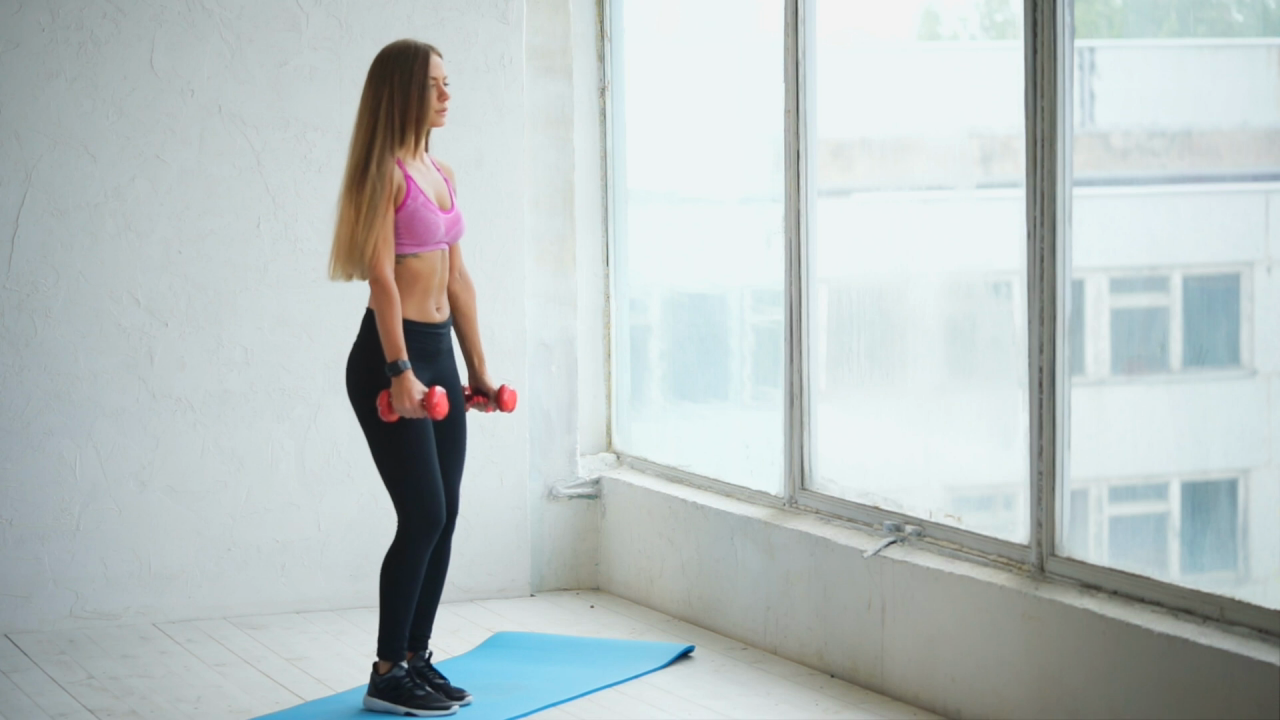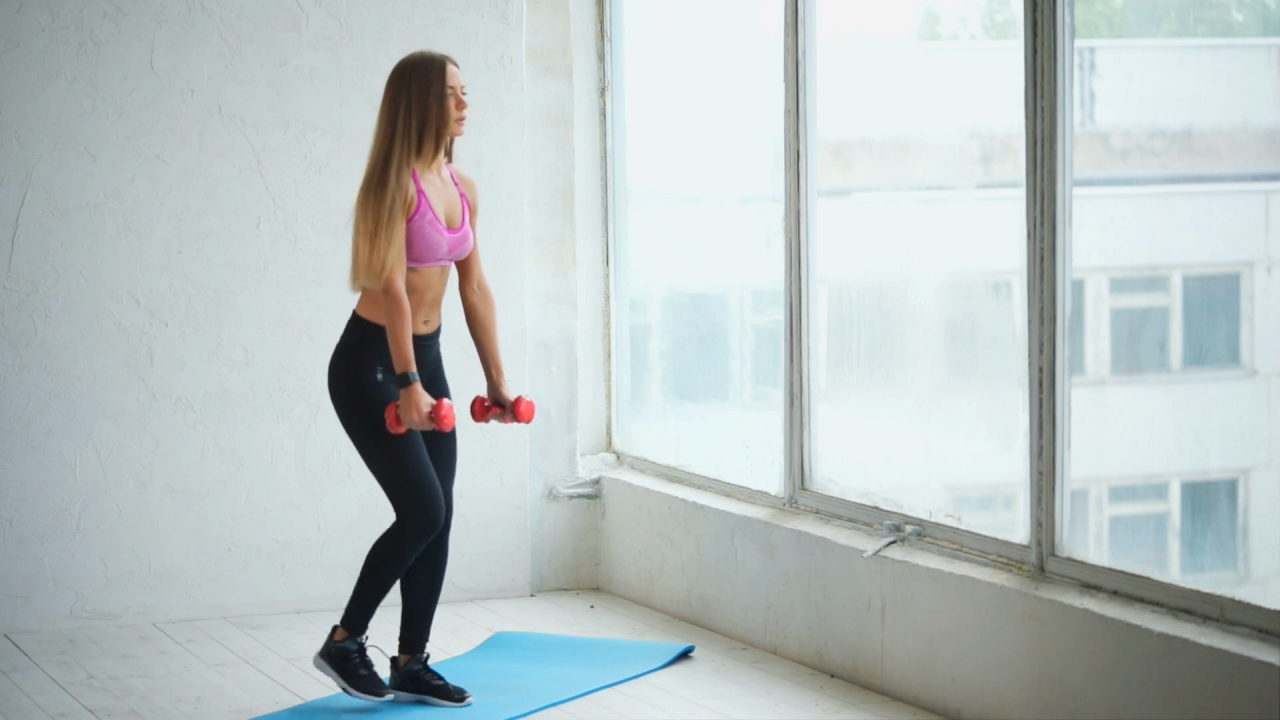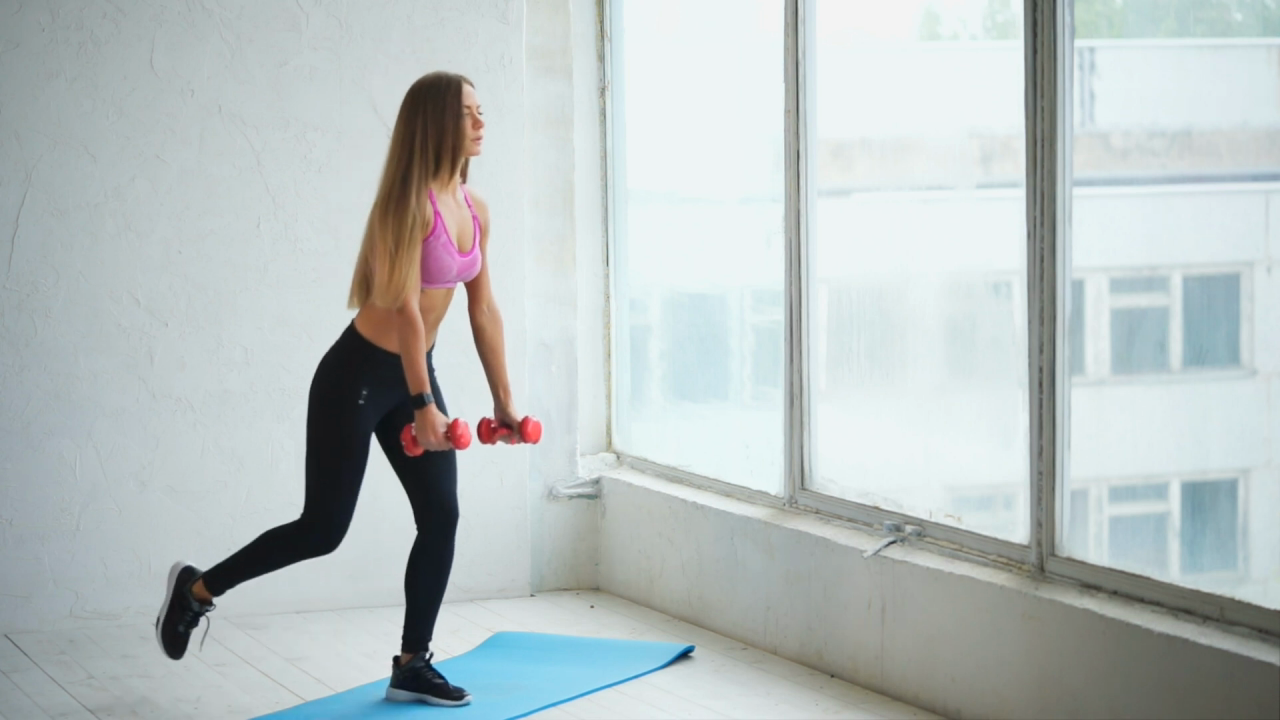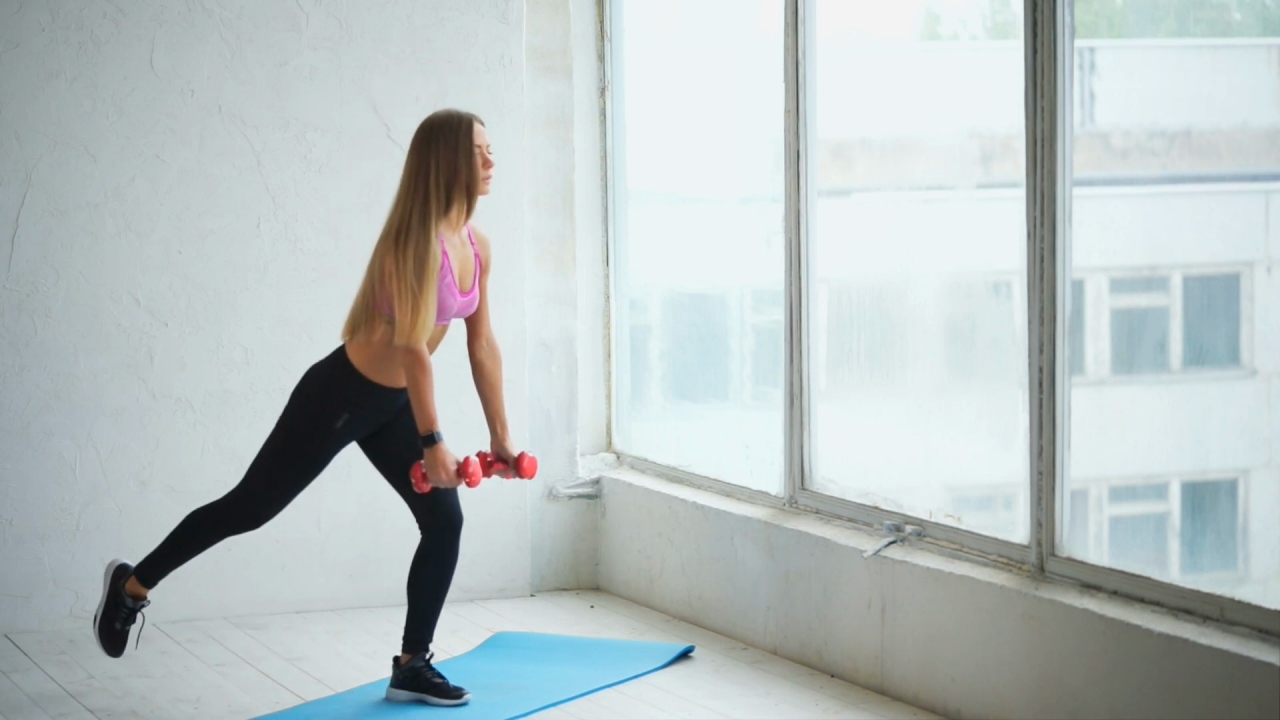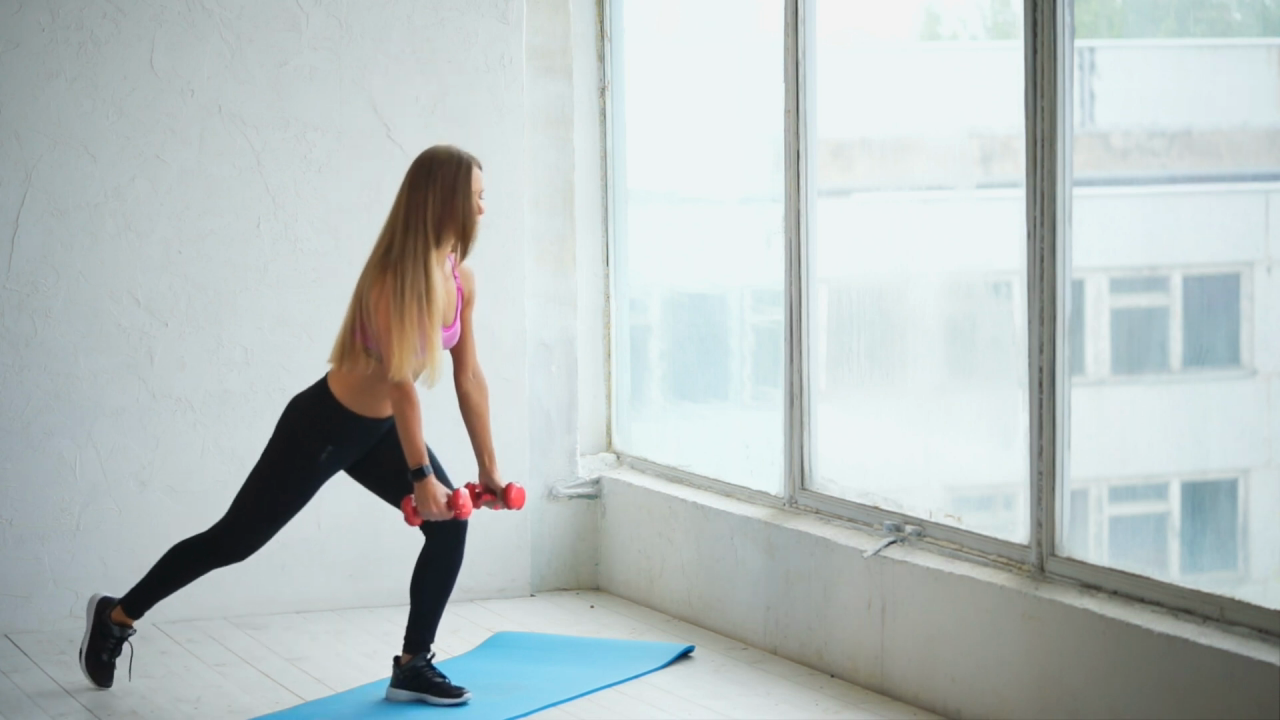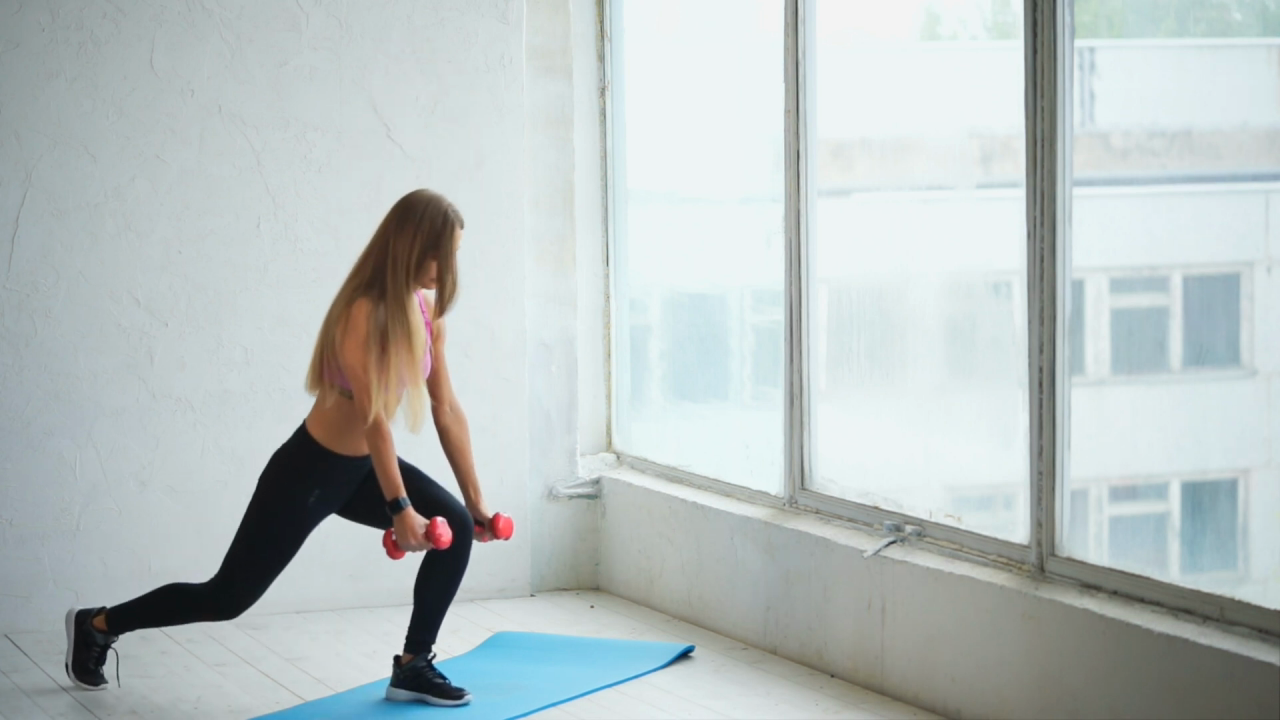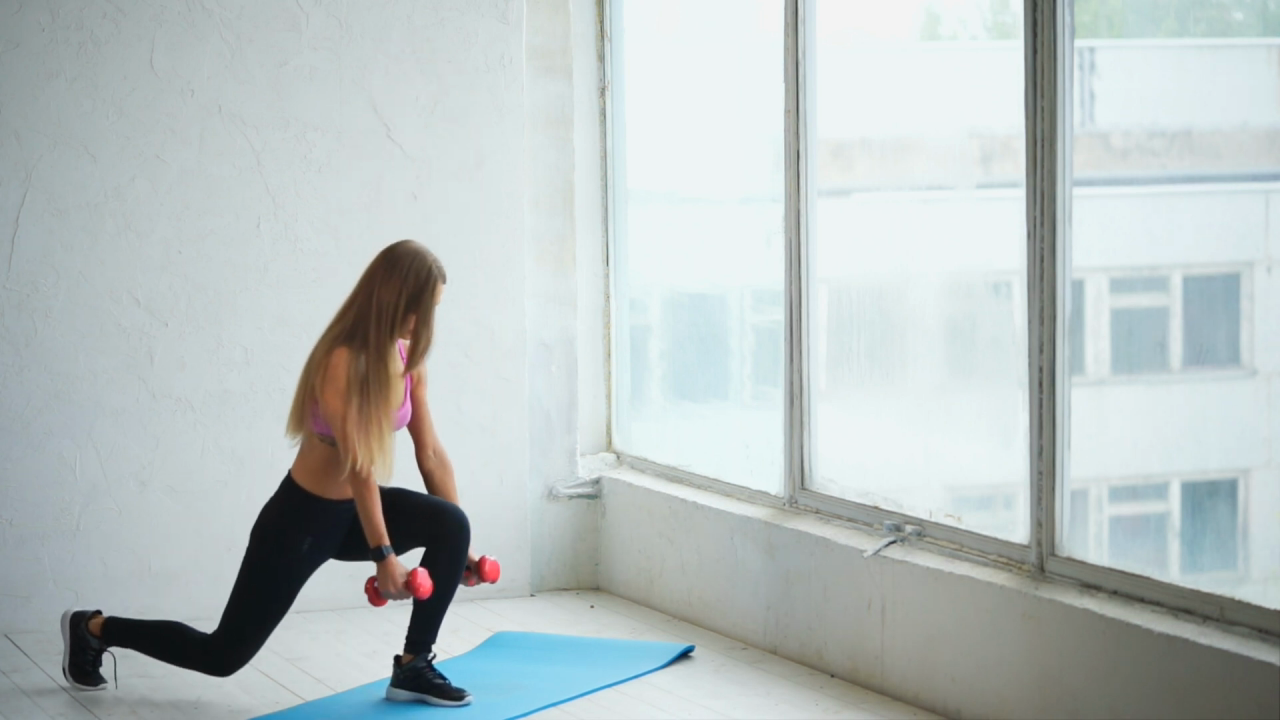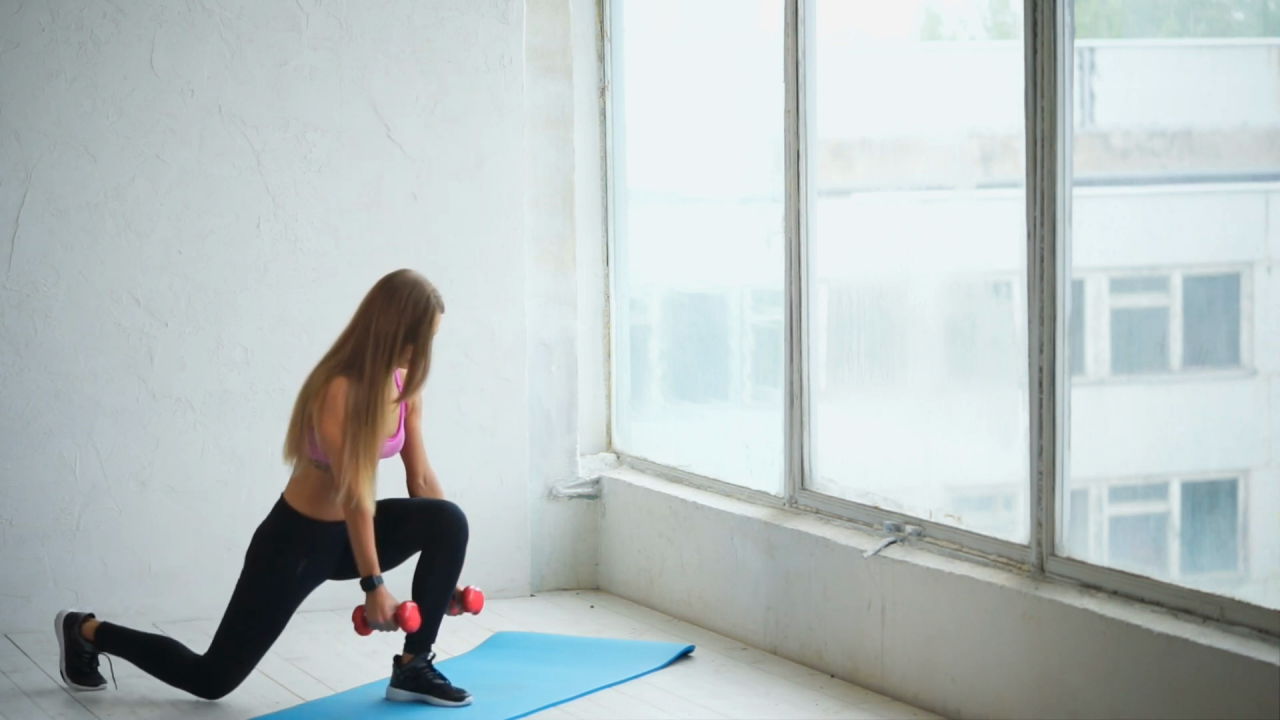
dt=0.4s
person 1, frame 1
left shoulder: (440, 173)
right shoulder: (381, 173)
right elbow: (380, 277)
left wrist: (476, 369)
right wrist: (399, 372)
left hip: (436, 352)
right hip: (387, 357)
left knee: (443, 517)
right knee: (422, 516)
left ankle: (415, 659)
person 1, frame 2
left shoulder: (462, 184)
right shoulder: (392, 184)
left elbow: (475, 290)
right elbow: (391, 289)
left wrist: (497, 380)
right wrist: (407, 386)
left hip: (424, 357)
right hip: (367, 362)
left knee: (437, 516)
right knee: (423, 512)
left ankle: (412, 666)
right ankle: (342, 642)
person 1, frame 3
left shoulder: (475, 207)
right shoulder: (409, 205)
left elbow: (483, 310)
right elbow: (406, 309)
left wrist: (503, 402)
right wrist: (424, 405)
left hip: (410, 375)
right hip: (356, 375)
left knee: (441, 518)
right knee: (322, 529)
left ankle: (412, 666)
right ankle: (195, 590)
person 1, frame 4
left shoulder: (478, 245)
right shoulder: (412, 241)
left elbow: (482, 346)
right elbow: (413, 348)
left wrist: (500, 436)
right wrist: (432, 442)
left hip: (391, 403)
right hip: (339, 395)
left knee: (445, 522)
right knee: (247, 509)
left ankle: (412, 667)
right ankle: (130, 585)
person 1, frame 5
left shoulder: (461, 277)
right shoulder: (396, 277)
left elbow: (469, 376)
right elbow: (400, 383)
left wrist: (488, 466)
right wrist: (421, 476)
left hip: (376, 430)
right hip: (323, 426)
left knee: (449, 525)
right knee: (233, 539)
left ankle: (412, 667)
right ankle: (113, 616)
person 1, frame 6
left shoulder: (427, 311)
right shoulder: (362, 313)
left elbow: (447, 409)
right elbow: (373, 419)
left wrist: (475, 497)
right wrist: (399, 508)
left hip: (361, 468)
right hip: (309, 469)
left knee: (456, 527)
right knee: (227, 597)
left ankle: (413, 666)
right ankle: (96, 626)
person 1, frame 7
left shoulder: (408, 359)
right shoulder: (341, 361)
left elbow: (431, 453)
right elbow: (358, 467)
left wrist: (461, 547)
right wrist: (382, 555)
left hip: (350, 511)
right hip: (301, 517)
left knee: (449, 525)
right knee: (223, 655)
left ankle: (413, 667)
right ankle: (90, 629)
person 1, frame 8
left shoulder: (404, 385)
right shoulder: (339, 391)
left elbow: (422, 478)
right elbow: (353, 494)
left wrist: (448, 574)
right wrist: (373, 584)
left hip: (344, 533)
right hip: (295, 540)
left knee: (448, 521)
right knee: (212, 680)
left ankle: (412, 668)
right ankle: (87, 633)
